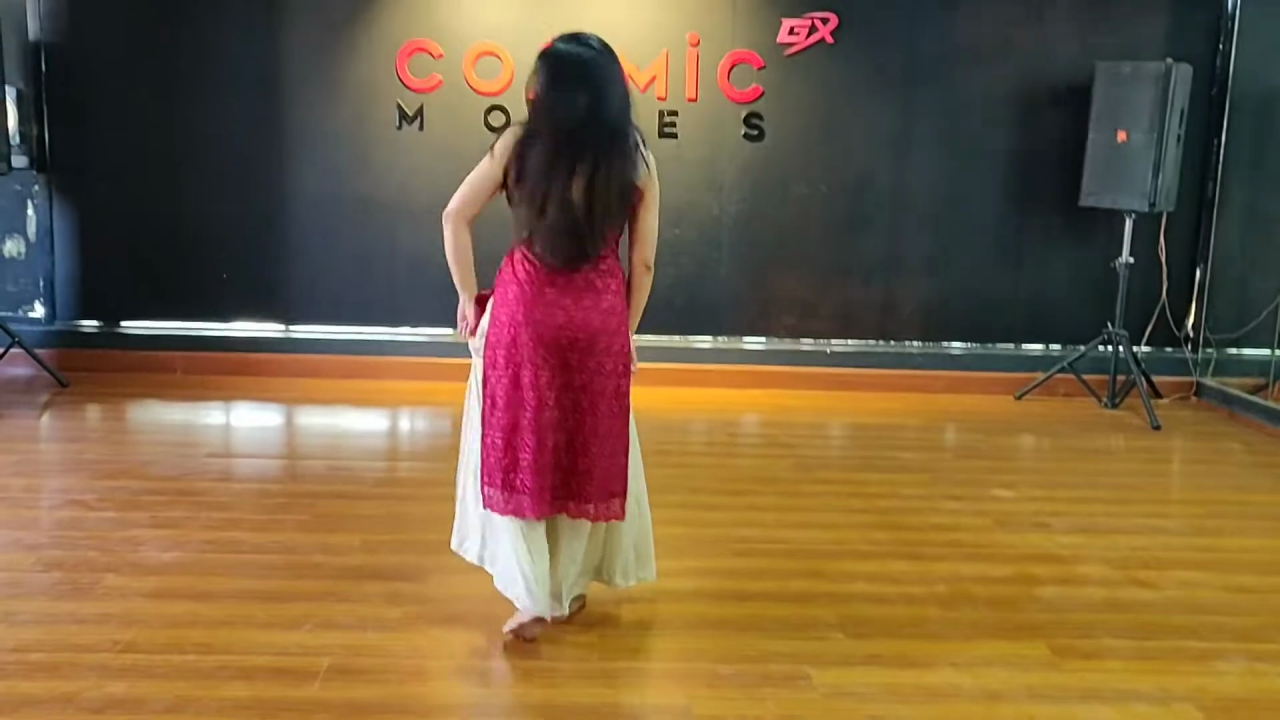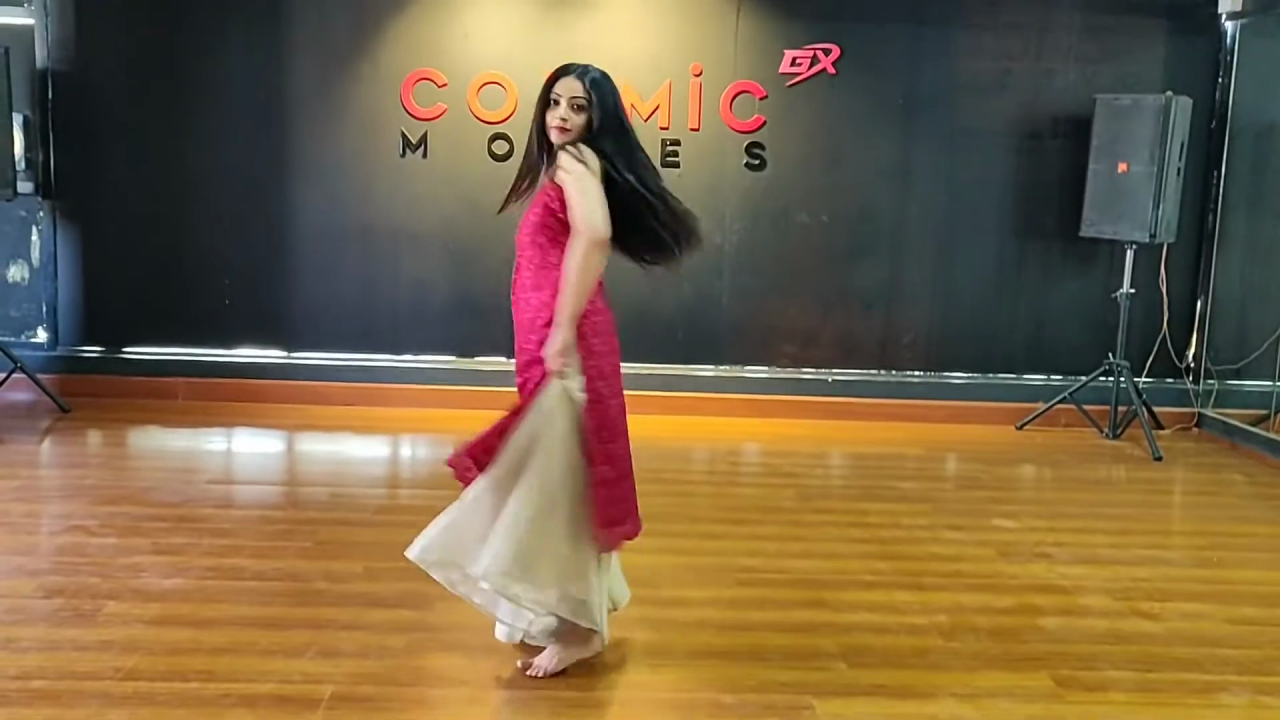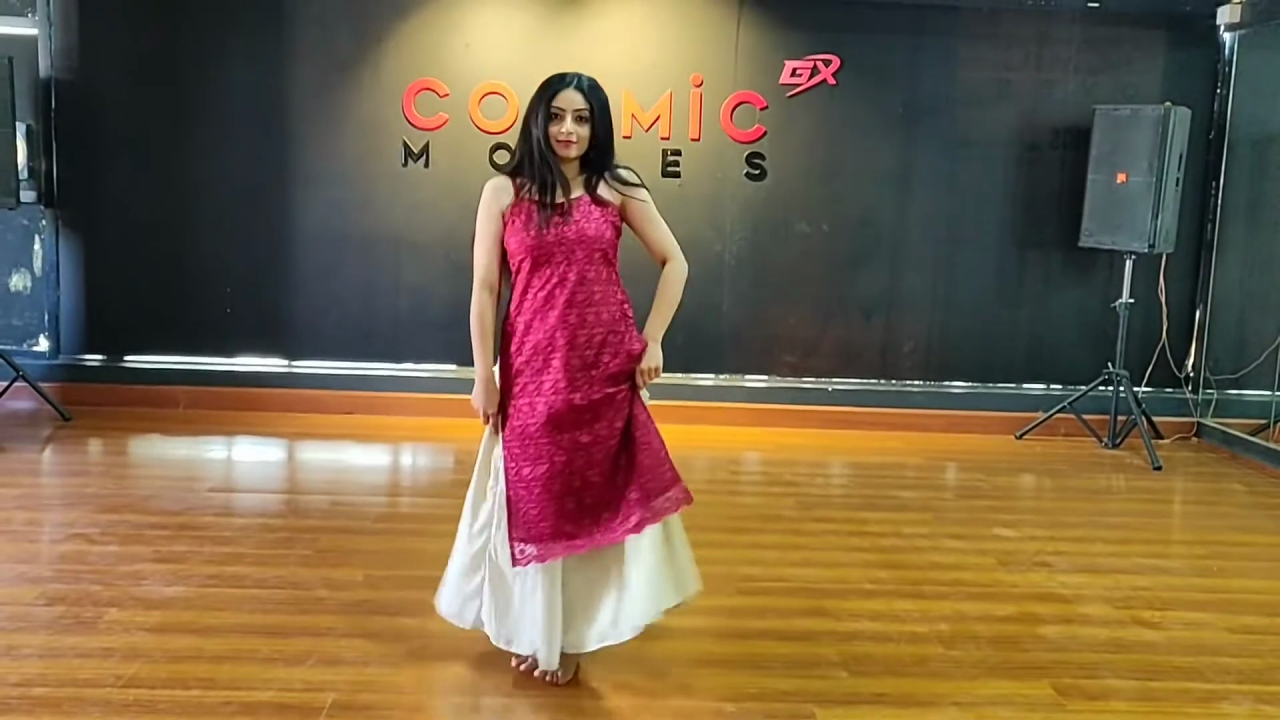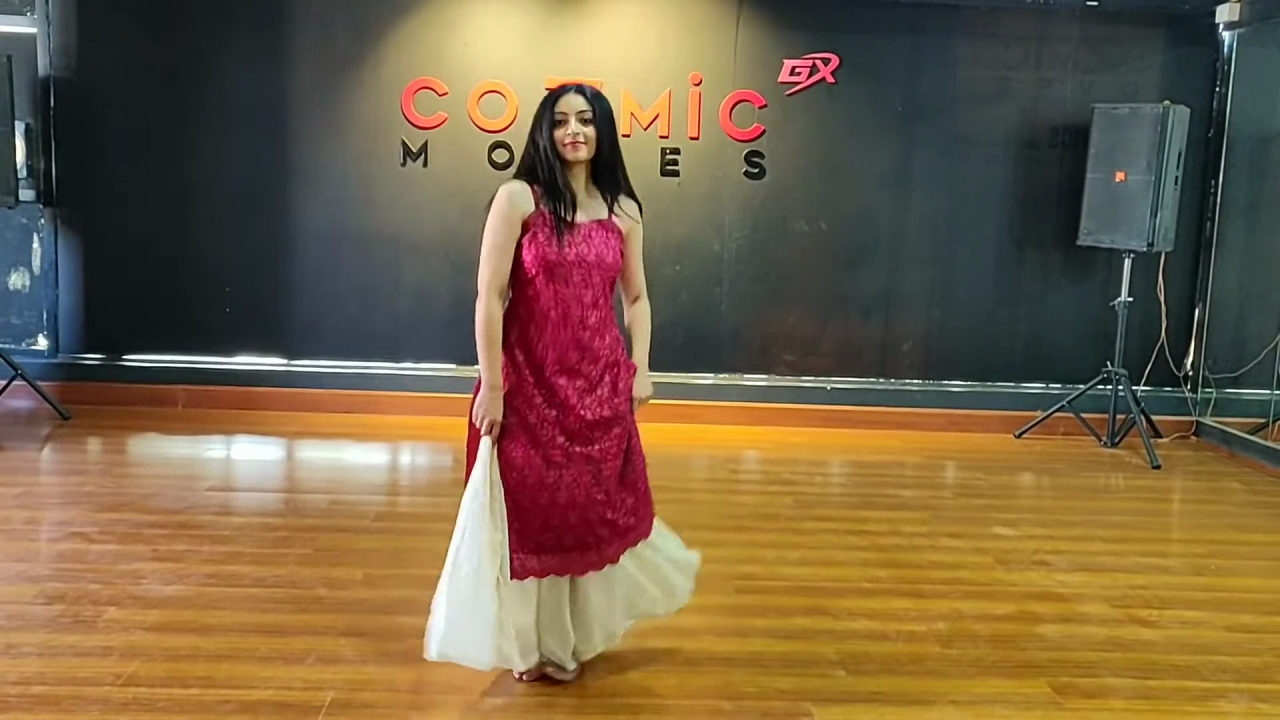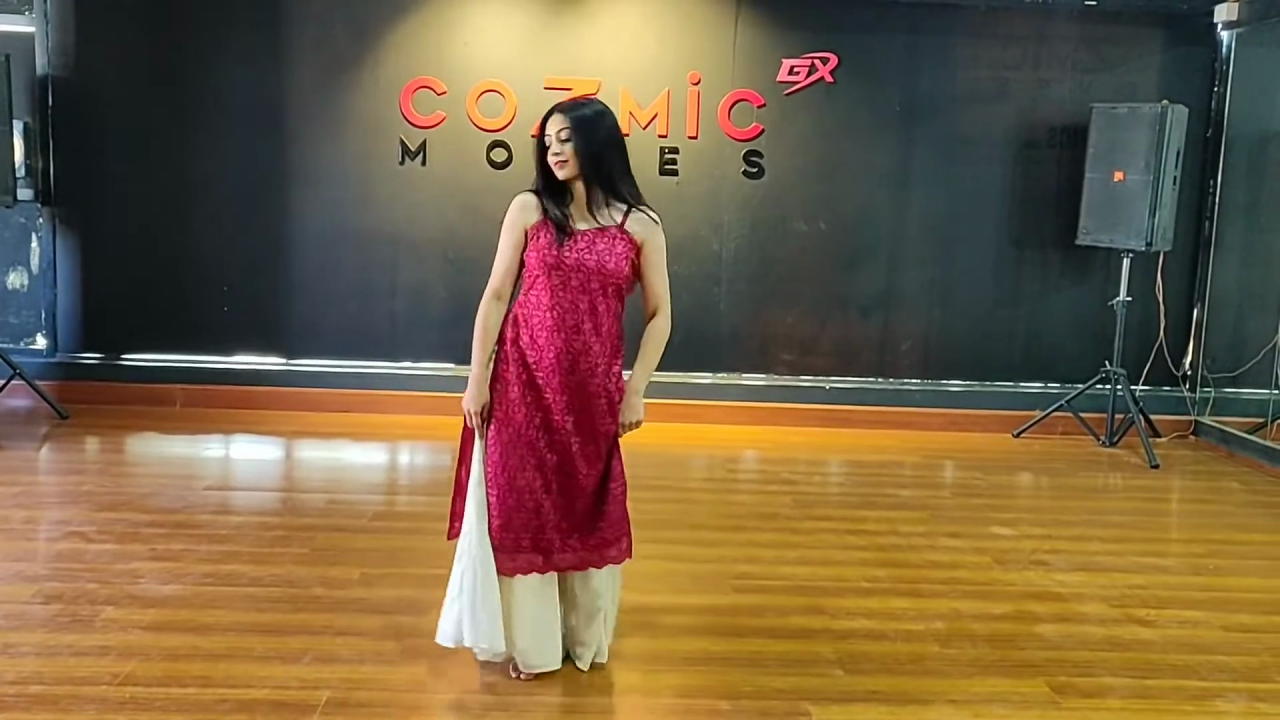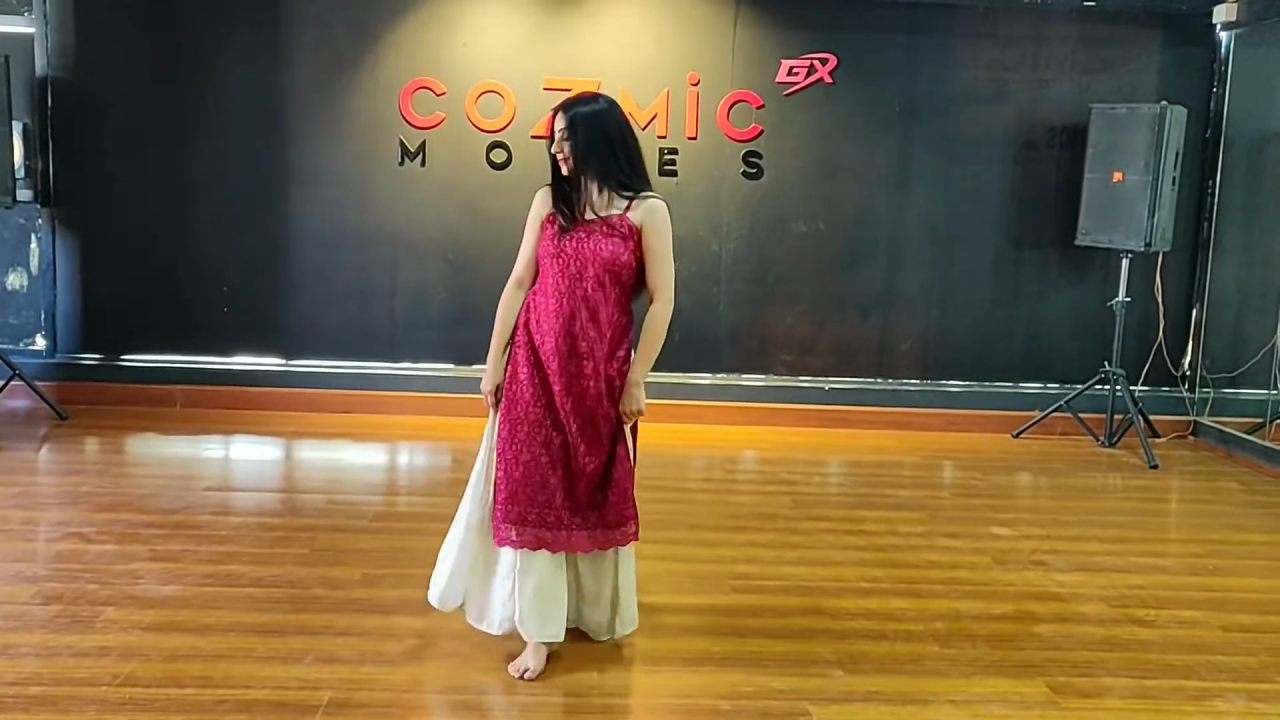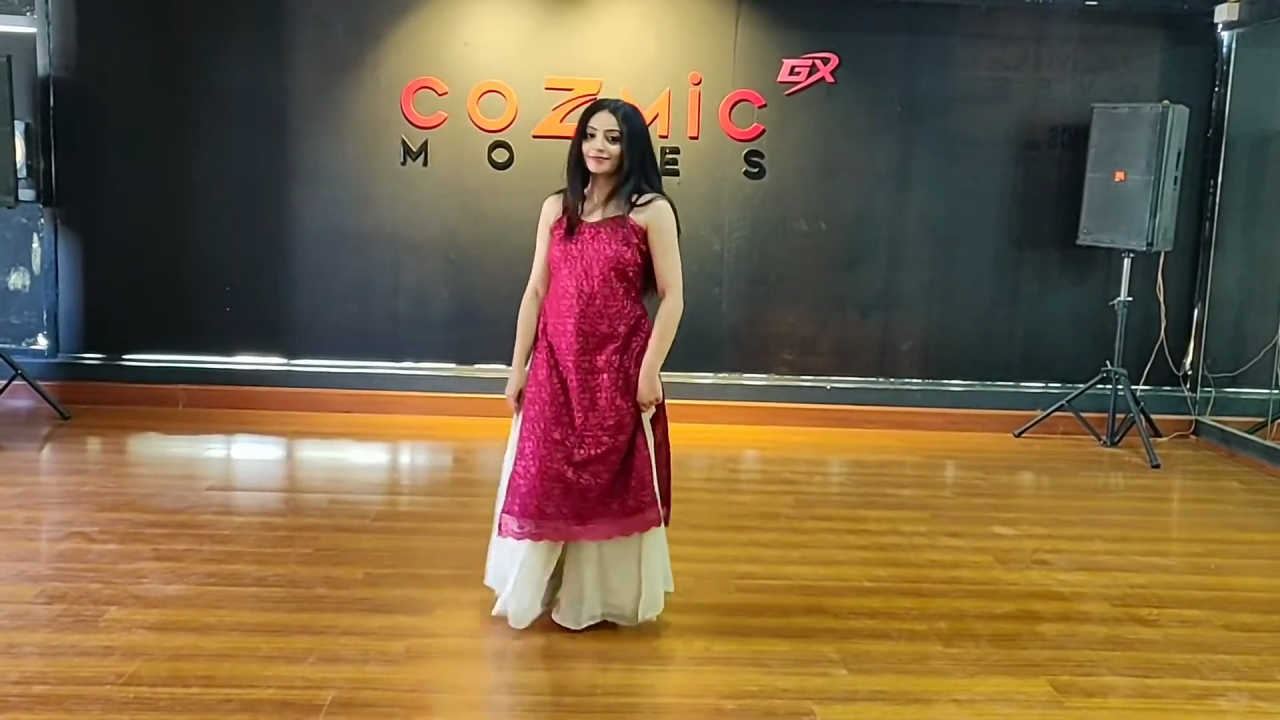
dt=0.4s
person 1, frame 1
left shoulder: (522, 142)
right shoulder: (635, 158)
left elbow: (455, 217)
right elbow: (644, 260)
left wrist: (469, 298)
right wrist: (627, 329)
left hip: (526, 314)
right hip: (599, 321)
left knee: (520, 455)
right knee: (588, 457)
left ankle: (530, 597)
right ankle: (565, 590)
person 1, frame 2
left shoulder: (575, 161)
right shoulder: (546, 171)
left elbow: (593, 236)
left wrist: (561, 332)
right wrist: (555, 336)
left hip: (568, 347)
right hip: (566, 346)
left knee: (551, 486)
right knee: (567, 485)
left ankle: (579, 625)
right ankle: (564, 615)
person 1, frame 3
left shoulder: (617, 187)
right shoulder: (503, 192)
left elbow: (674, 262)
right elbow: (485, 290)
left wrist: (653, 340)
right wrist: (485, 374)
left hip: (607, 369)
right hip: (533, 370)
left knee: (599, 495)
right knee: (533, 501)
left ankle: (568, 636)
right ankle: (535, 633)
person 1, frame 4
left shoulder: (623, 211)
right shoulder: (517, 198)
left elbow: (636, 297)
right elbow: (489, 296)
left wrist: (640, 367)
right wrist: (491, 386)
left hip: (601, 385)
right hip: (530, 381)
left knee: (598, 508)
right knee: (532, 511)
left ankle: (574, 635)
right ankle: (537, 642)
person 1, frame 5
left shoulder: (640, 224)
right shoulder: (529, 209)
left elbow: (659, 314)
right elbow: (496, 296)
left wrist: (635, 391)
right wrist: (477, 379)
left hip: (593, 392)
right hip: (522, 382)
left knee: (590, 516)
right knee: (521, 512)
left ankle: (582, 634)
right ankle: (531, 640)
person 1, frame 6
left shoulder: (647, 211)
right shoulder: (549, 201)
left elbow: (662, 302)
right elbow: (519, 283)
left wrist: (635, 382)
right wrist: (494, 362)
left hip: (602, 374)
right hip: (536, 366)
left knee: (596, 496)
right knee: (532, 494)
left ankle: (592, 612)
right ankle: (539, 630)
person 1, frame 7
left shoulder: (651, 210)
right shoulder: (557, 207)
left elbow: (672, 297)
right elbow: (536, 291)
left wrist: (650, 370)
right wrist: (519, 365)
left hip: (619, 366)
right hip: (556, 365)
left knee: (615, 482)
right knee: (542, 478)
left ankle: (600, 596)
right ankle: (530, 590)
